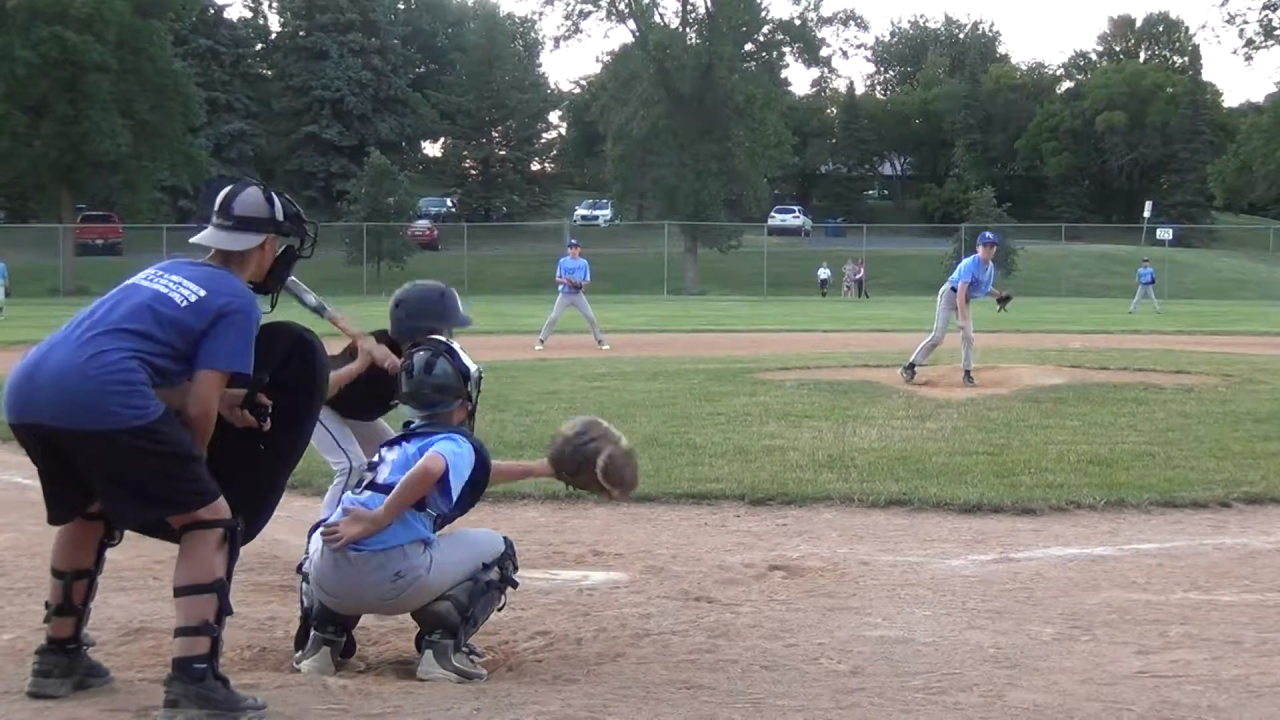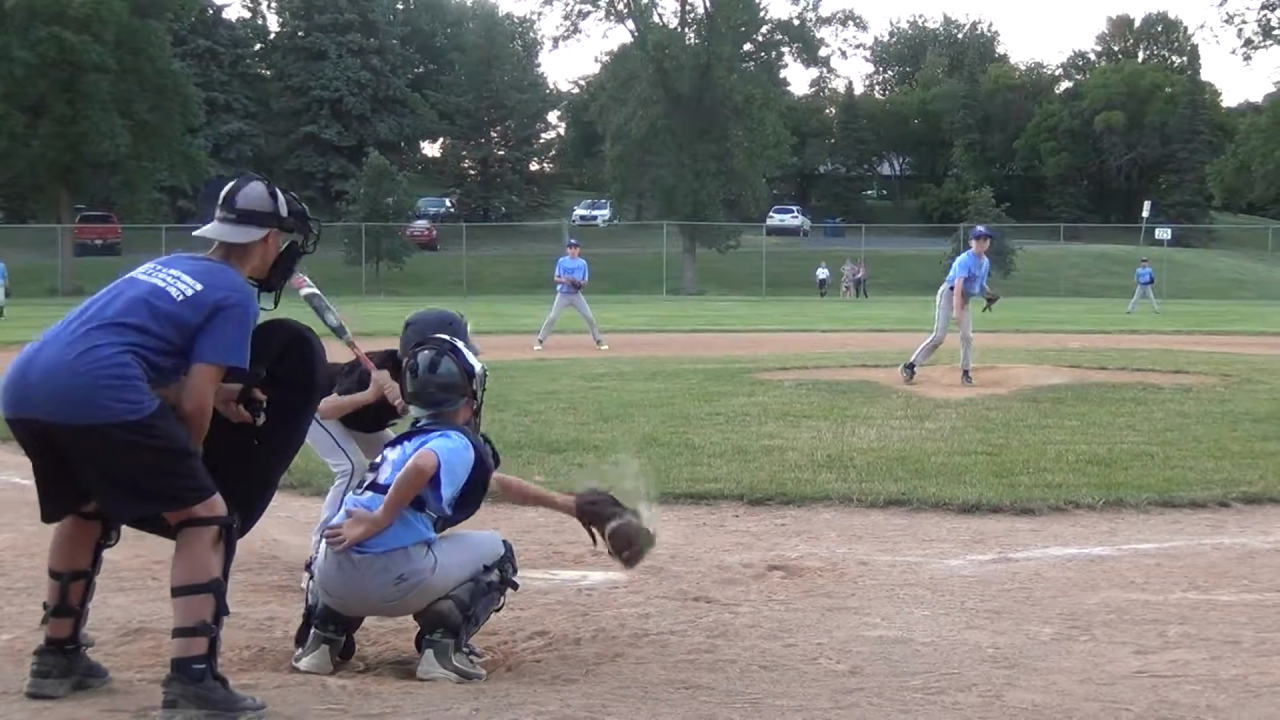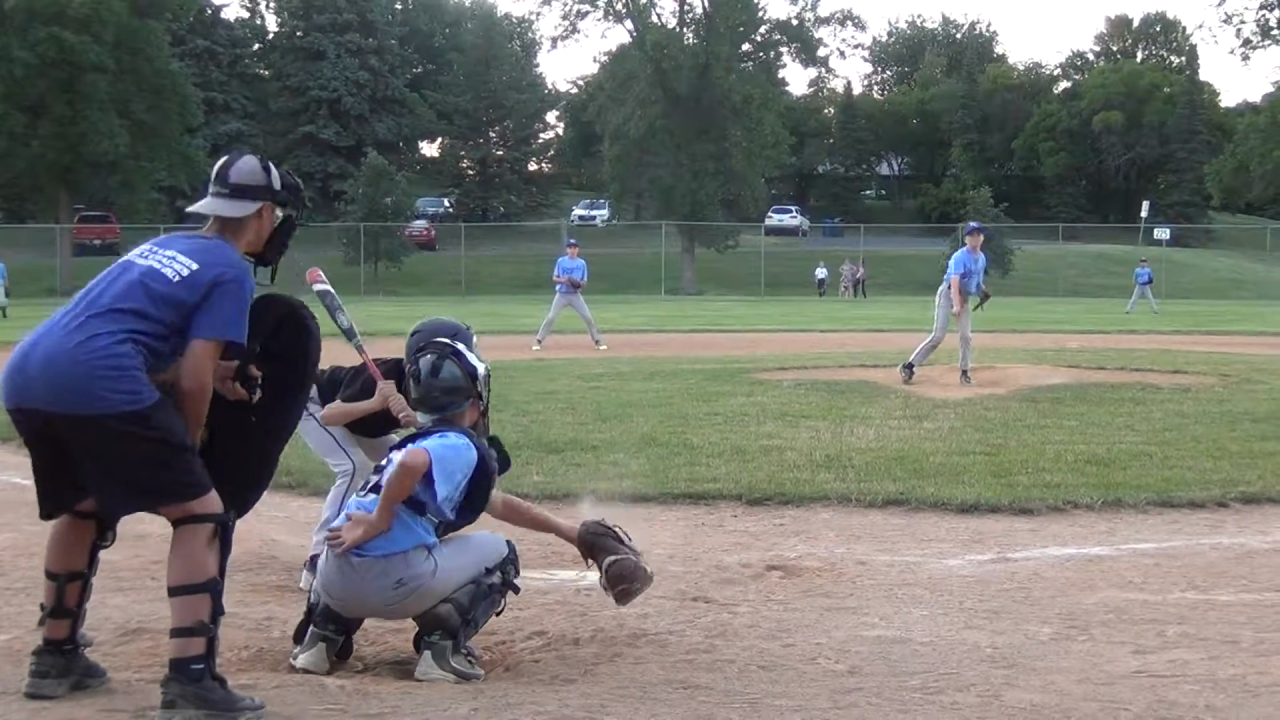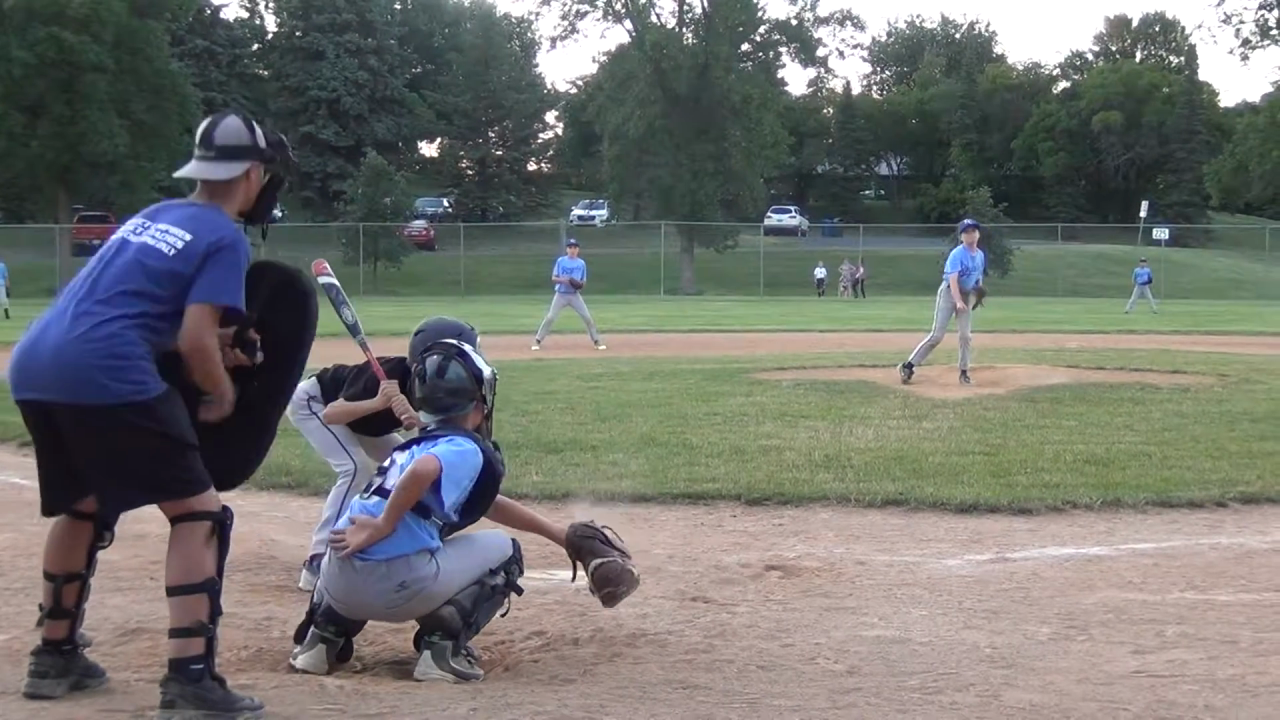
dt=0.1s
person 1, frame 1
left shoulder: (162, 272)
right shoulder: (236, 300)
right elbow: (196, 408)
left wrist: (219, 401)
right wrist: (188, 470)
right hip: (99, 401)
left knee: (89, 509)
right knee: (209, 522)
left ankle: (59, 656)
person 1, frame 2
left shoulder: (166, 265)
right shoulder: (235, 295)
right elbow: (194, 401)
left wrist: (215, 399)
right wrist: (188, 462)
right hip: (98, 395)
left knee: (87, 510)
right knee: (204, 518)
left ankle: (58, 658)
person 1, frame 3
left shoulder: (160, 246)
right shoulder: (231, 272)
right elbow: (191, 378)
left wrist: (211, 377)
right wrist: (192, 444)
right hip: (96, 386)
left knee: (83, 509)
right knee: (200, 514)
left ankle: (55, 657)
person 1, frame 4
left shoulder: (153, 217)
right shoulder: (224, 236)
right elbow: (195, 343)
left wrist: (212, 344)
right wrist: (222, 394)
left hip: (32, 364)
right hip: (106, 375)
left knee: (82, 507)
right knee: (198, 513)
left ankle: (55, 657)
person 2, frame 1
left shoulder: (399, 441)
right shoulder: (457, 443)
right elbow: (430, 469)
left wrist: (544, 467)
right wrist: (376, 520)
left hip: (330, 580)
right hip: (397, 577)
left knee: (325, 537)
right knee: (496, 550)
left ankle: (324, 641)
right ankle: (443, 647)
person 2, frame 2
left shoulder: (404, 439)
right shoulder: (458, 443)
left elbow: (493, 481)
right elbow: (420, 466)
left wrist: (567, 503)
right wrist: (381, 520)
left hip: (337, 577)
right hip: (400, 580)
right knee: (496, 551)
left ankle: (318, 640)
right ankle: (442, 646)
person 2, frame 3
left shoulder: (422, 440)
right shoulder: (462, 446)
left elbow: (499, 504)
right elbow: (411, 464)
left wrist: (569, 531)
right wrist: (378, 524)
left hip: (338, 582)
right hip: (399, 582)
right knee: (498, 553)
left ankle: (321, 638)
right ankle: (442, 648)
person 2, frame 4
left shoulder: (414, 444)
right shoulder: (466, 448)
left elbow: (492, 505)
right elbow: (422, 470)
left wrist: (560, 533)
right wrist: (383, 527)
left hip: (342, 582)
right hip: (401, 588)
right knee: (505, 551)
left ankle: (320, 640)
right ankle: (439, 647)
person 3, frame 1
right shoulder: (373, 348)
left wrist: (397, 364)
right wrist: (360, 364)
left hip: (349, 414)
right hip: (317, 403)
right knee: (353, 466)
person 3, frame 2
right shoulder: (383, 367)
right elbow: (326, 409)
left wrist: (404, 402)
right wrist: (371, 394)
left hip: (353, 415)
right hip: (317, 408)
right knee: (352, 466)
person 3, frame 3
right shoulder: (386, 376)
right elbow: (329, 415)
left wrist: (412, 417)
right wrist: (375, 404)
right hip: (313, 404)
right knee: (353, 466)
right ankle: (318, 560)
person 3, frame 4
right shoulder: (390, 376)
right elbow: (331, 414)
left wrist: (413, 419)
right wrist: (378, 403)
left hip: (347, 405)
right hip: (312, 401)
right knee: (355, 467)
right ankle: (318, 562)
